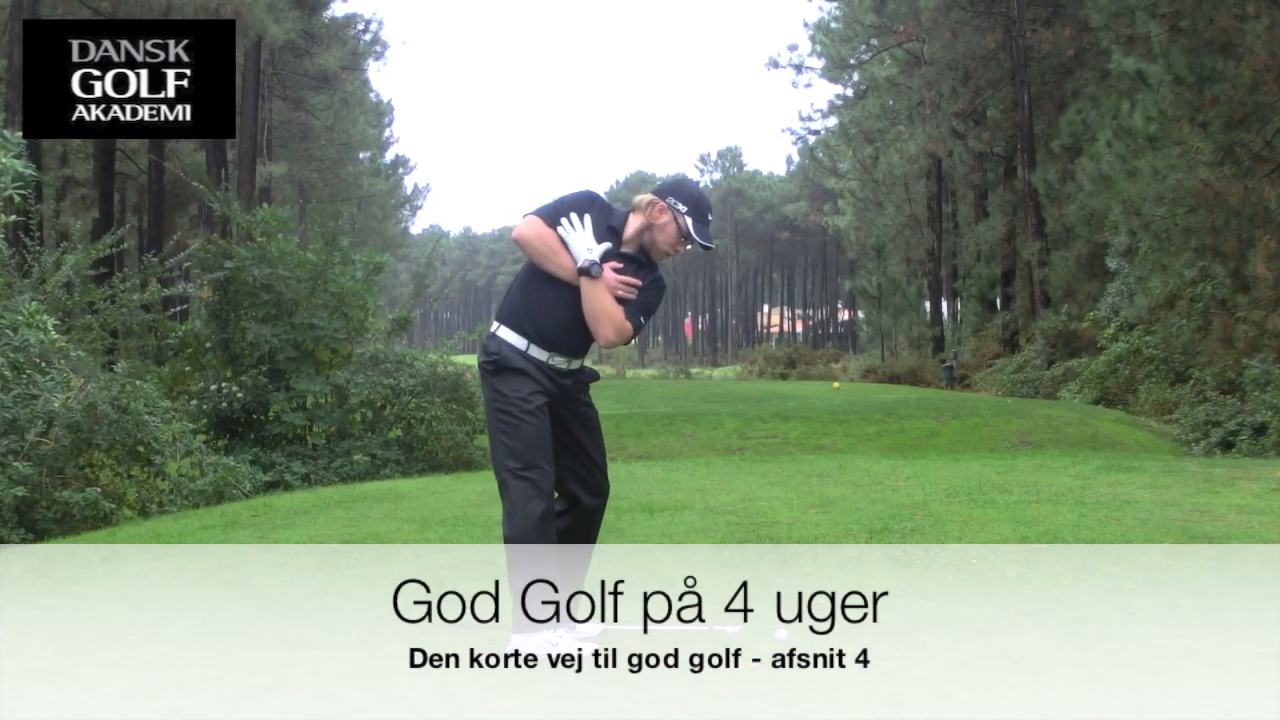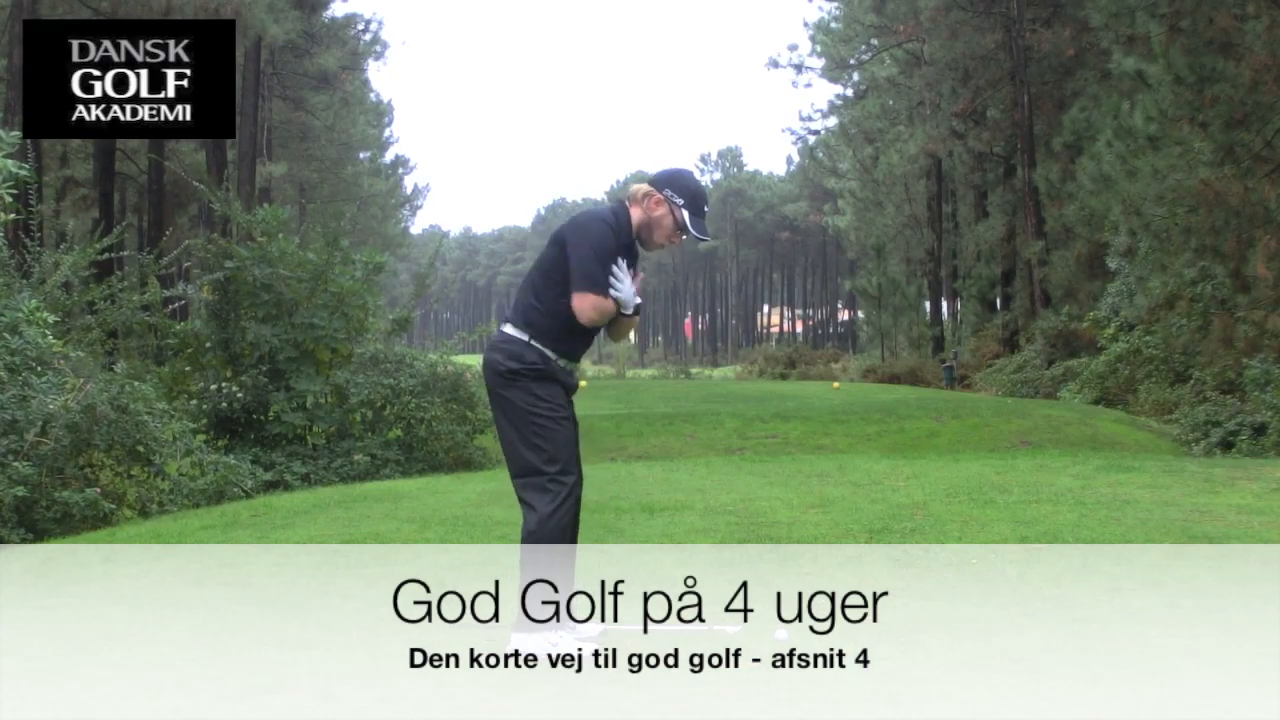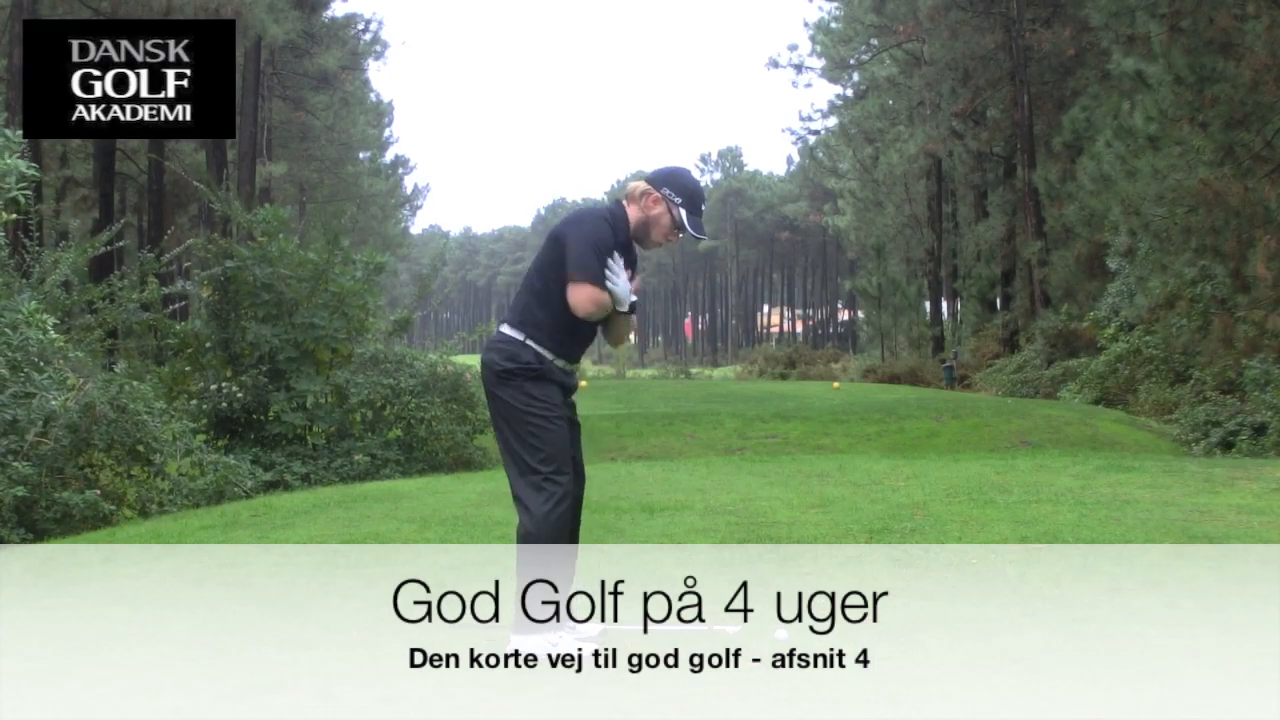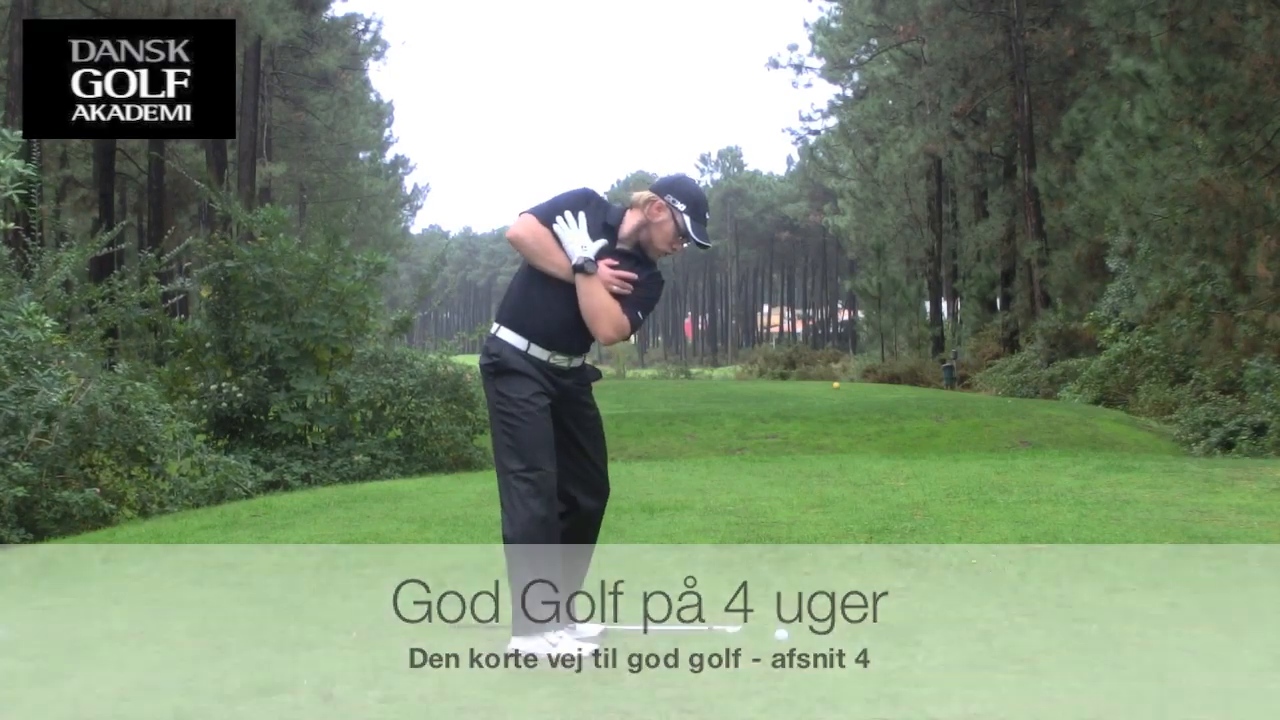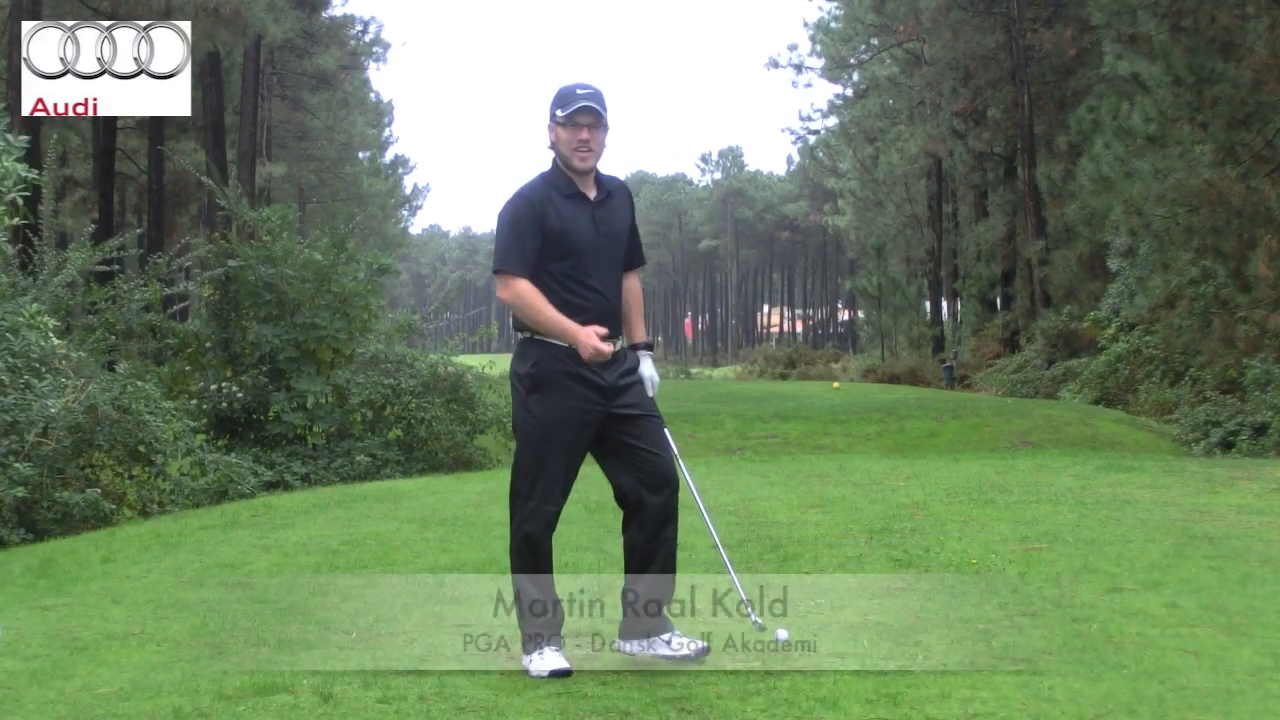
dt=0.5s
person 1, frame 1
left shoulder: (648, 280)
right shoulder: (588, 209)
left elbow: (610, 334)
right elbow: (524, 232)
left wrist: (589, 267)
right wrist: (588, 276)
left hip: (566, 376)
right hip: (514, 363)
left knee: (589, 491)
right knee: (531, 489)
left ankle: (561, 606)
right ankle: (530, 625)
person 1, frame 2
left shoulder: (623, 242)
right shoulder: (600, 226)
left elbow: (618, 331)
right elbow: (586, 309)
left wrist: (626, 303)
right wrist: (625, 303)
left hip: (539, 368)
right hip: (523, 366)
left knee: (556, 487)
right knee: (550, 488)
right ankle: (532, 626)
person 1, frame 3
left shoulder: (623, 247)
right shoulder: (596, 224)
left elbow: (617, 337)
right elbow: (581, 300)
left wrist: (621, 301)
right wrist: (620, 299)
left hip: (542, 370)
right hip: (521, 366)
left knee: (564, 488)
right knee: (546, 490)
right ankle: (531, 626)
person 1, frame 4
left shoulder: (646, 278)
right shoulder: (584, 207)
left elbow: (608, 330)
right elbow: (519, 231)
left wrist: (583, 263)
right wrist: (582, 272)
left hip: (569, 374)
right hip: (515, 362)
left knee: (588, 492)
right knee: (532, 488)
left ankle: (555, 610)
right ankle: (531, 625)
person 1, frame 5
left shoulder: (619, 196)
right shoulder: (530, 202)
right elbow: (510, 286)
left wrist: (642, 348)
right wrist: (576, 334)
left hip: (615, 367)
right hip: (552, 368)
left knee: (656, 485)
right knee: (538, 507)
left ankle: (644, 625)
right ankle: (540, 638)
